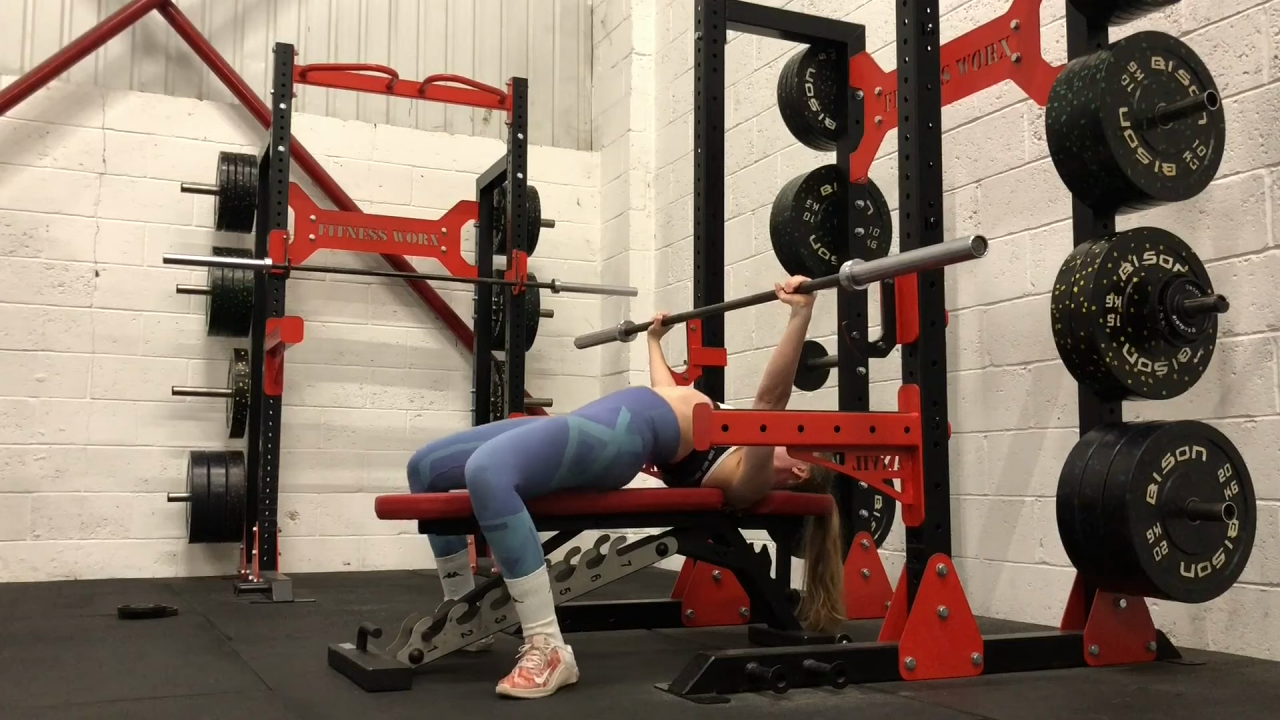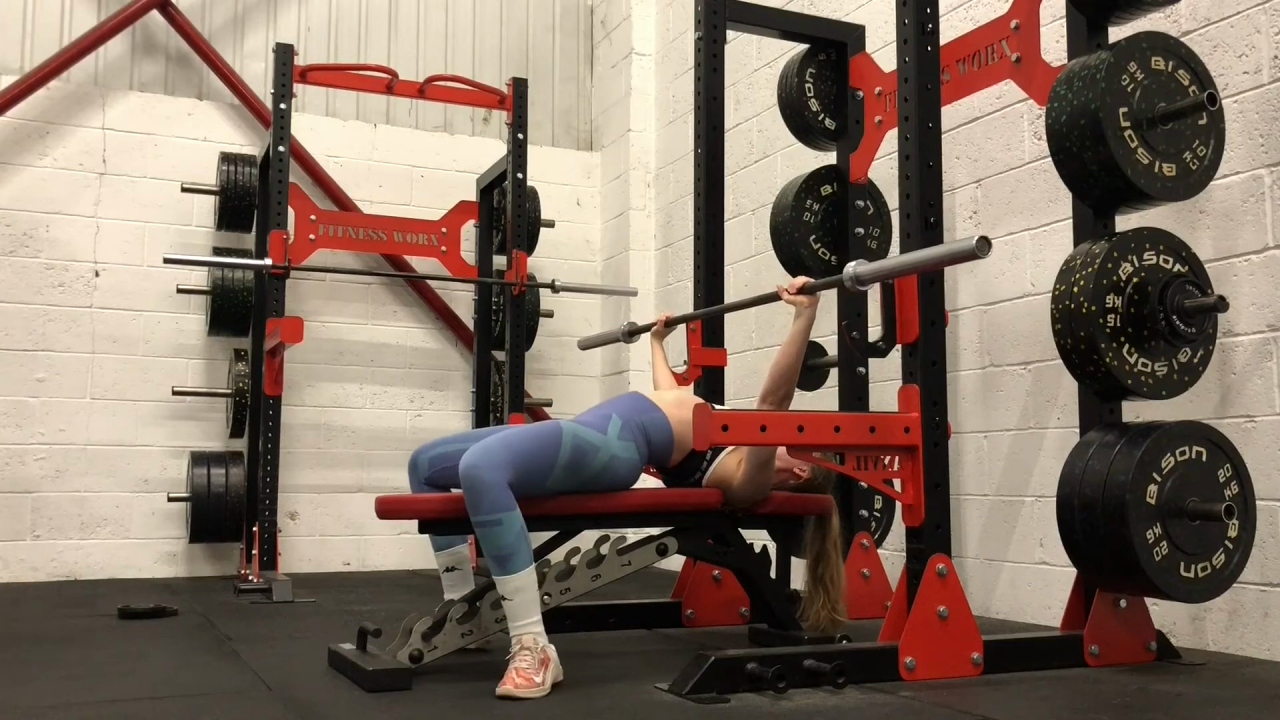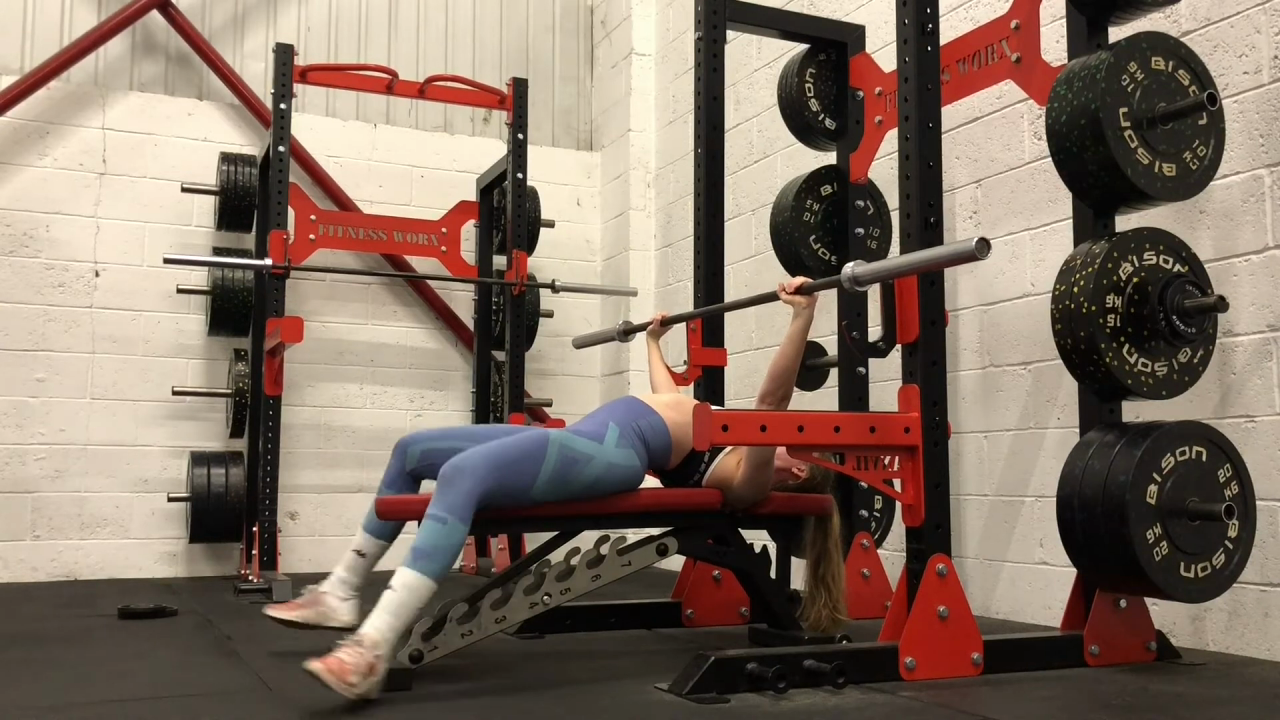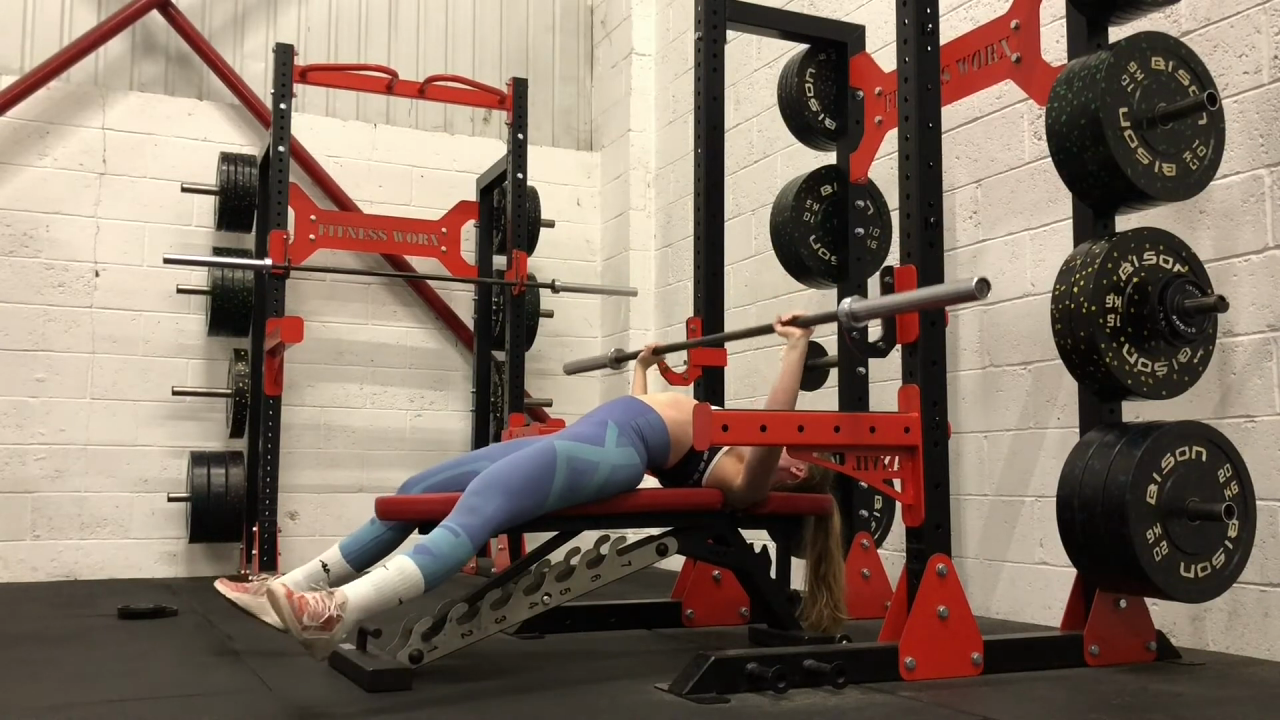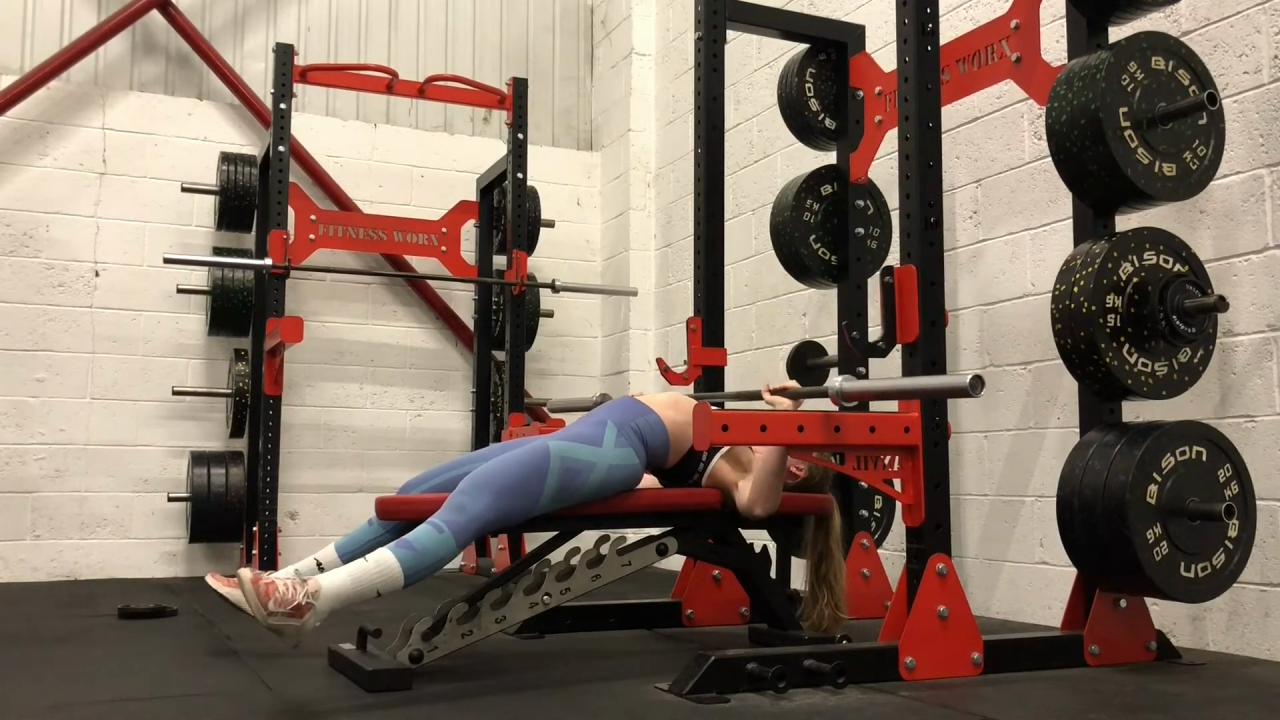
dt=0.7s
person 1, frame 1
left shoulder: (751, 479)
right shoulder: (722, 453)
left elbow: (770, 399)
right elbow: (664, 389)
left wrist: (800, 315)
right wrist: (654, 340)
left knee: (487, 473)
right knee: (427, 467)
left ankle: (547, 648)
person 1, frame 2
left shoulder: (751, 479)
right shoulder: (722, 453)
left elbow: (774, 400)
right elbow: (668, 398)
left wrist: (804, 316)
right wrist: (657, 342)
left knee: (481, 468)
right knee: (426, 465)
left ankle: (533, 648)
person 1, frame 3
left shoulder: (750, 481)
right shoulder: (727, 450)
left elbow: (772, 402)
right elbow: (666, 394)
left wrist: (801, 319)
right wrist: (653, 343)
left knee: (461, 479)
right knee: (413, 450)
left ankle: (371, 647)
right ankle: (338, 592)
person 1, frame 4
left shoulder: (746, 483)
right shoulder: (722, 459)
right elbow: (652, 416)
left wrist: (796, 347)
right wrist: (643, 368)
left knee: (475, 510)
right knee: (417, 493)
left ankle: (335, 613)
right ankle: (289, 588)
person 1, frame 5
left shoulder: (741, 479)
right shoulder: (714, 460)
left elbow: (758, 504)
left wrist: (786, 417)
left knee: (459, 513)
right knee: (413, 496)
left ankle: (310, 601)
right ankle: (289, 583)
